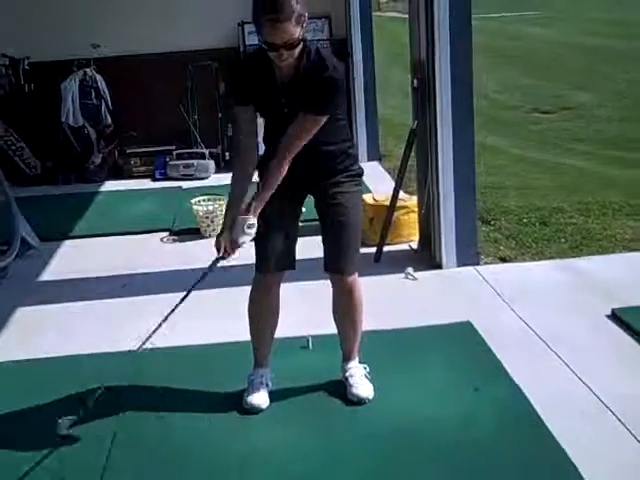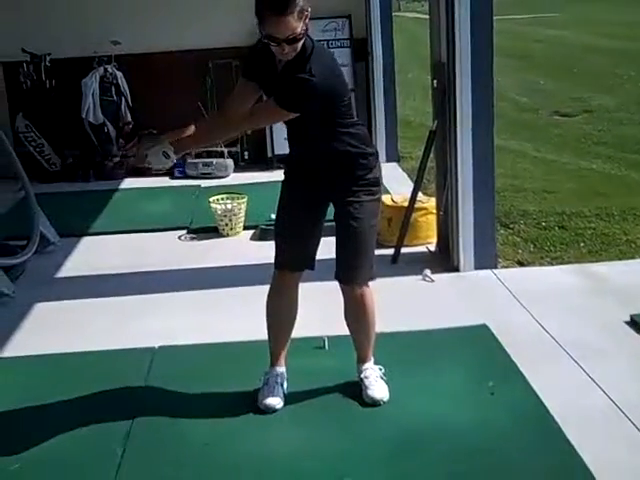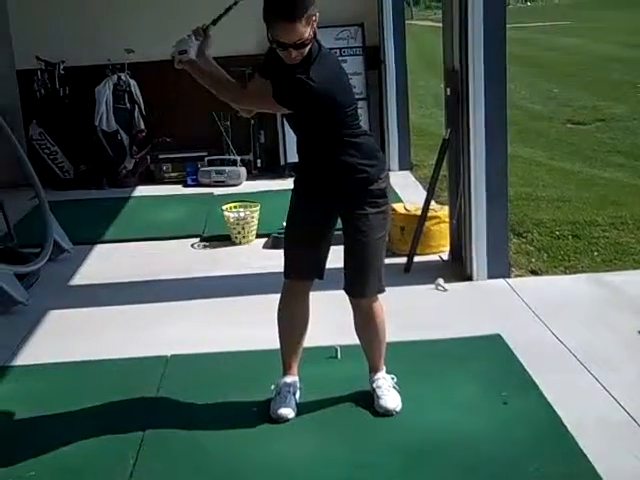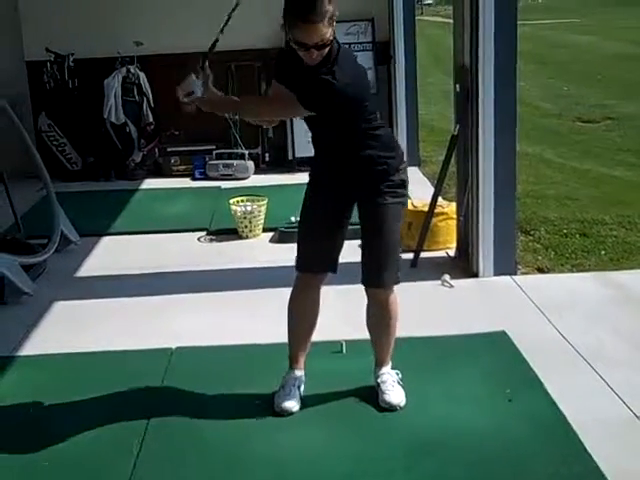
dt=0.7s
person 1, frame 1
left shoulder: (327, 73)
right shoulder: (248, 72)
left elbow: (288, 150)
right elbow: (246, 149)
left wrist: (253, 209)
right wrist: (232, 214)
left hip: (335, 170)
right hip: (275, 172)
left knee: (345, 275)
right knee: (268, 274)
left ankle: (352, 364)
right ankle: (261, 371)
person 1, frame 2
left shoulder: (314, 77)
right shoulder: (262, 56)
left elbow: (241, 125)
right elbow: (229, 114)
left wrist: (180, 145)
right wrist: (177, 138)
left hip: (353, 174)
right hip: (305, 169)
left knee: (355, 282)
right knee: (286, 273)
left ankle: (367, 366)
right ankle: (277, 369)
person 1, frame 3
left shoulder: (315, 83)
right shoulder: (282, 56)
left elbow: (242, 99)
right elbow: (247, 104)
left wrist: (193, 64)
right wrist: (204, 59)
left hip: (362, 184)
right hip: (314, 179)
left knee: (364, 294)
right knee: (296, 283)
left ankle: (379, 375)
right ankle: (290, 378)
person 1, frame 4
left shoulder: (337, 80)
right shoulder: (292, 59)
left elbow: (266, 111)
right elbow: (270, 111)
left wrist: (210, 102)
right wrist: (212, 97)
left hip: (380, 175)
right hip: (329, 172)
left knee: (380, 285)
right knee: (308, 277)
left ankle: (384, 369)
right ankle: (294, 371)
